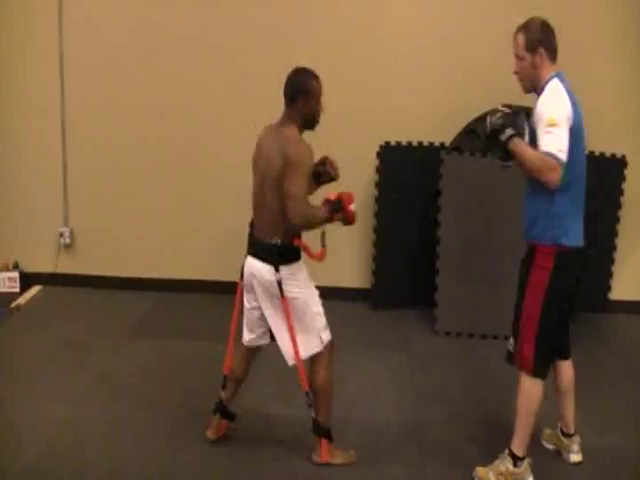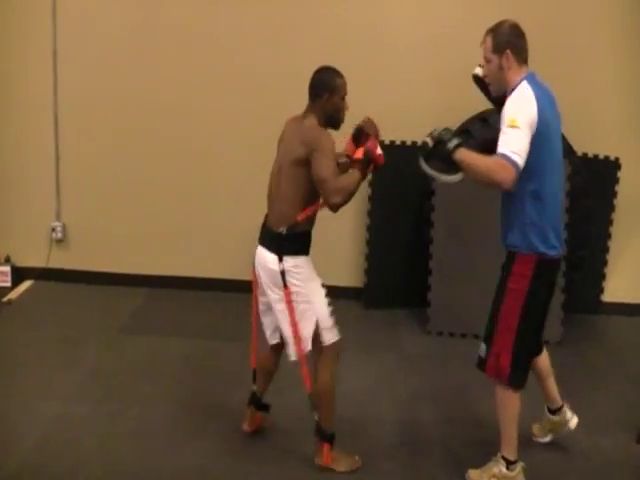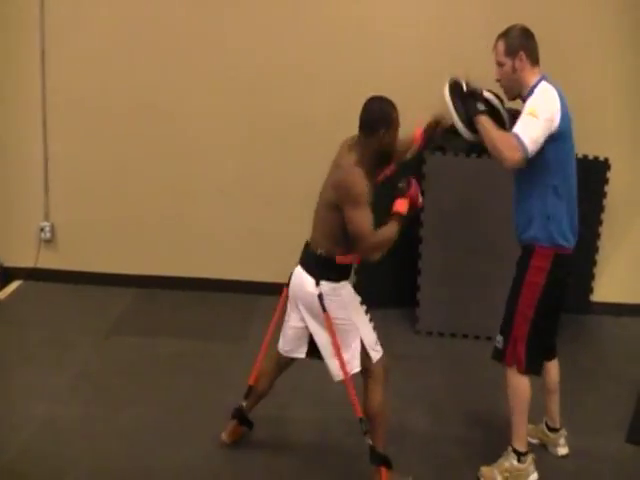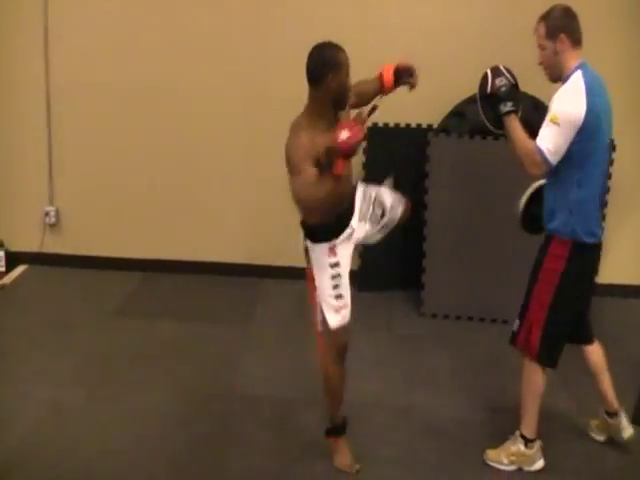
dt=0.7s
person 1, frame 1
left shoulder: (552, 98)
right shoulder: (557, 96)
left elbow: (550, 173)
left wrist: (508, 137)
right wrist: (514, 136)
left hip: (549, 243)
right hip: (566, 241)
left knee: (530, 354)
right knee: (558, 344)
right ankle: (568, 436)
person 1, frame 2
left shoulder: (521, 100)
right shoulder: (538, 95)
left elbow: (504, 174)
left wrist: (455, 149)
right wrist: (498, 104)
left hip: (529, 248)
right hip: (547, 244)
left knee: (503, 358)
right knee: (527, 339)
right ankle: (557, 412)
person 1, frame 3
left shoulder: (545, 97)
right shoulder: (534, 100)
left elbow: (511, 155)
right elbow: (517, 156)
left wrist: (478, 113)
right wrist: (488, 123)
left hip: (544, 243)
right hip: (547, 241)
left knee: (514, 351)
right knee: (542, 343)
right ankle: (553, 431)
person 1, frame 4
left shoulder: (571, 94)
right shoulder: (590, 84)
left elbow: (536, 165)
left wrist: (508, 111)
left hip: (568, 234)
right hip: (585, 229)
left knee: (534, 338)
right knee: (577, 325)
left ankle: (526, 444)
right ankle: (615, 416)
person 2, frame 1
left shoulder: (268, 135)
right shoulder: (297, 148)
right elbow: (297, 215)
left wrist: (317, 178)
right wrist: (334, 208)
left hip: (255, 256)
right hip: (282, 264)
left knee: (250, 342)
right knee: (321, 350)
left ankle: (219, 419)
right ankle: (324, 444)
person 2, frame 2
left shoulder: (293, 126)
right shoulder: (317, 136)
left elbow: (321, 172)
right elbow: (334, 196)
right wrist: (364, 163)
left hip: (268, 248)
right hip: (288, 256)
left knee: (279, 339)
right knee: (327, 348)
left ankle: (254, 411)
right ankle: (326, 449)
person 2, frame 3
left shoulder: (351, 147)
right shoulder: (352, 177)
left elbow: (392, 155)
right elbow: (370, 247)
left wrist: (426, 132)
right wrist: (403, 209)
left hip: (304, 272)
right hip: (328, 282)
left knee: (282, 356)
right knee: (374, 371)
left ankle: (237, 423)
person 2, frame 4
left shoulder: (336, 104)
right shoulder: (302, 140)
left elbow: (368, 88)
right elbow: (310, 205)
left wrist: (394, 76)
right wrist: (338, 161)
left hip: (355, 204)
right hip: (327, 239)
left knee: (399, 206)
right knee: (336, 339)
right ankle: (337, 435)
